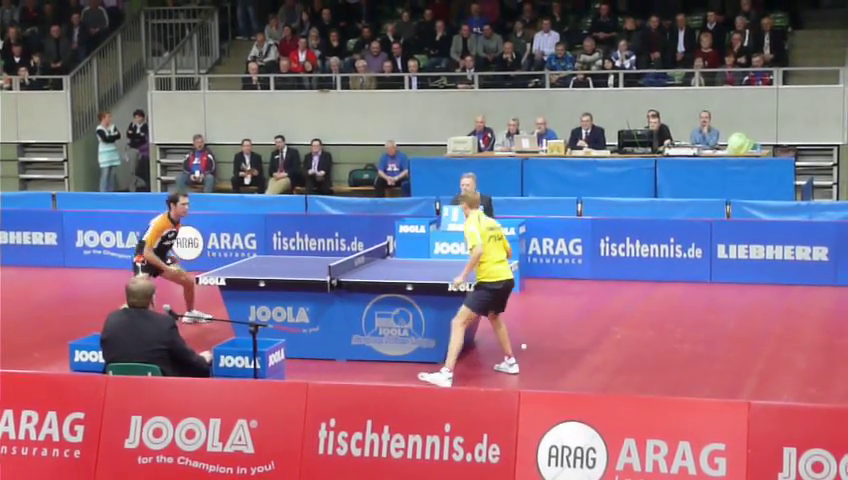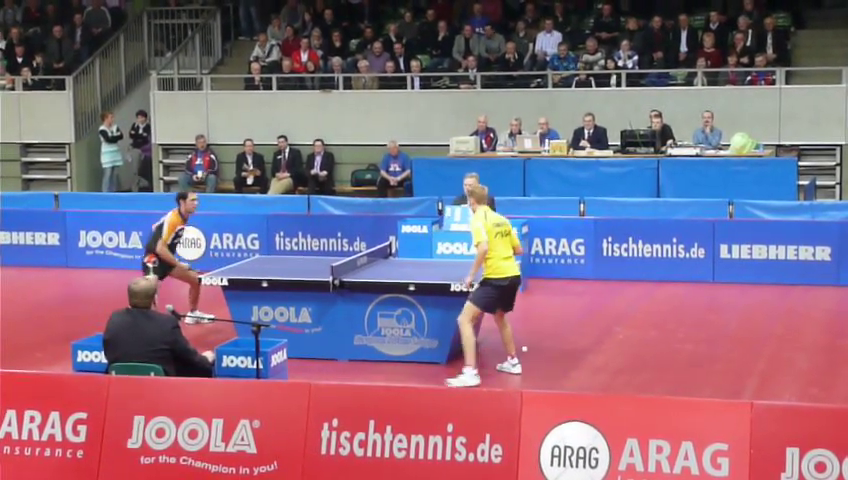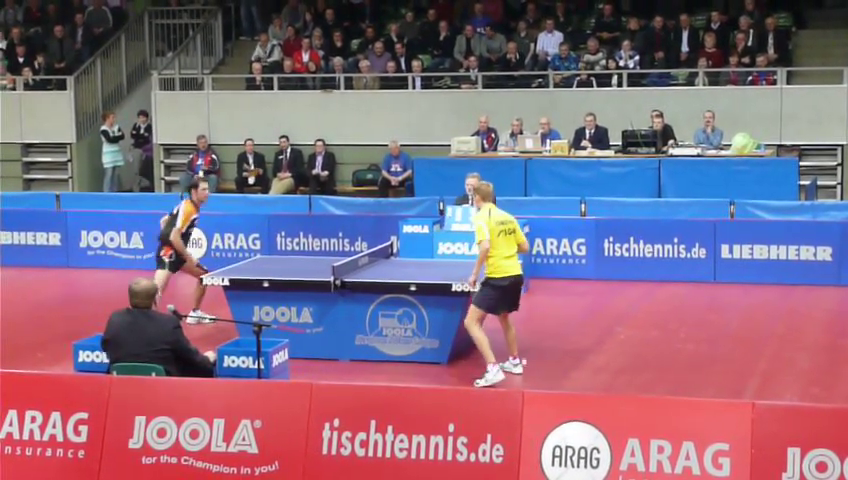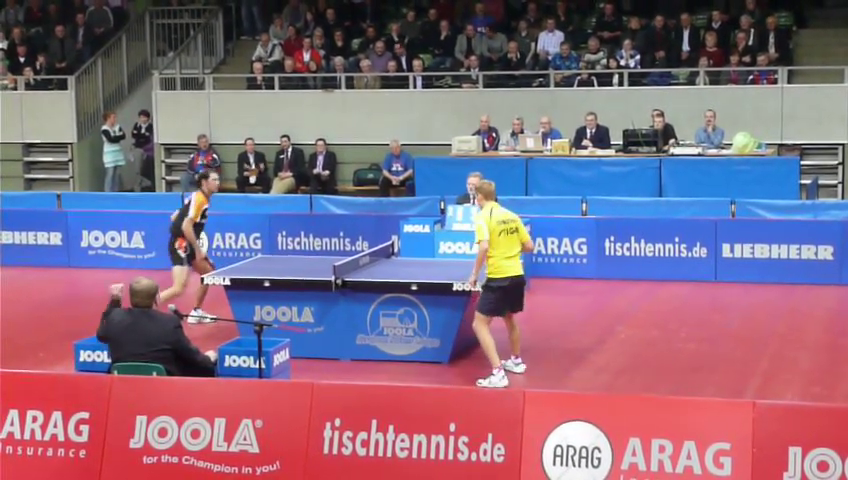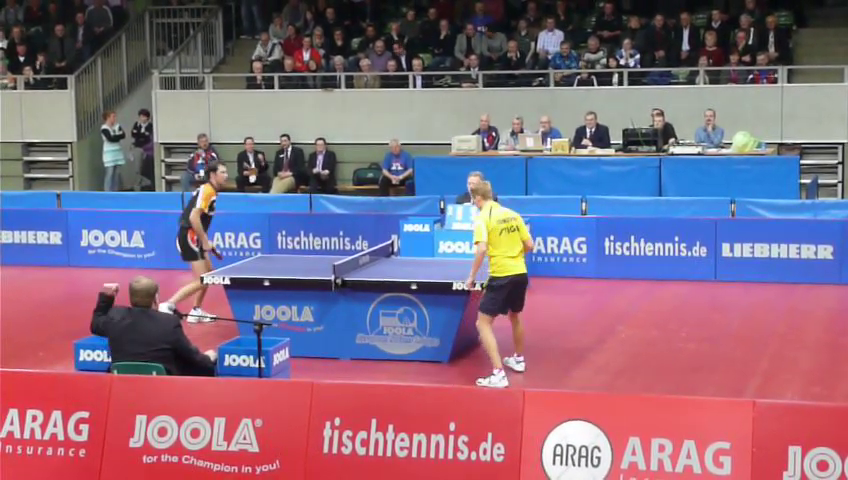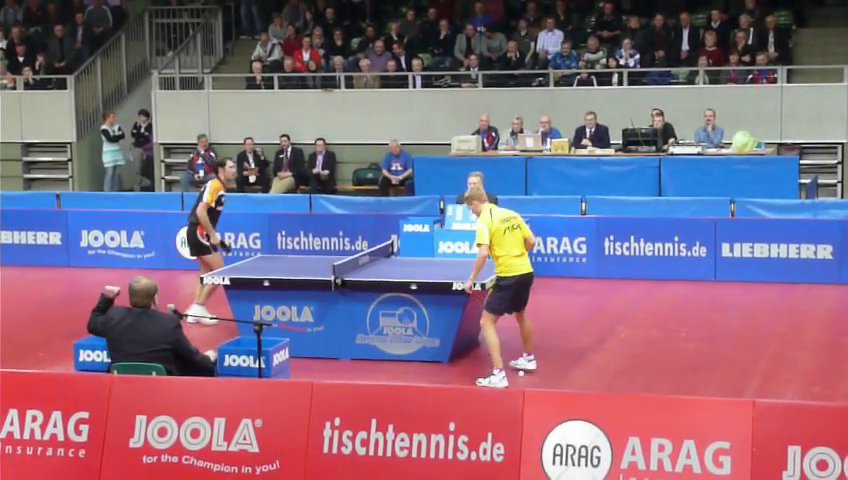
dt=0.1s
person 1, frame 1
left shoulder: (472, 223)
right shoulder: (493, 223)
left elbow: (478, 251)
right elbow: (509, 252)
left wrist: (463, 276)
left hip: (490, 282)
right hip: (507, 279)
left knee: (458, 324)
right knee: (495, 317)
left ankle: (446, 374)
right ankle: (510, 362)
person 1, frame 2
left shoulder: (478, 219)
right shoulder: (502, 219)
left elbow: (483, 247)
right elbow: (518, 250)
left wrist: (471, 274)
left hip: (495, 278)
right hip: (512, 276)
left knee: (464, 320)
right knee: (500, 318)
left ankle: (470, 372)
right ankle: (512, 362)
person 1, frame 3
left shoulder: (481, 217)
right shoulder: (508, 217)
left elbow: (485, 247)
right elbow: (525, 247)
left wrist: (474, 274)
left hip: (497, 278)
right hip: (515, 275)
left knee: (471, 322)
right knee: (504, 318)
left ankle: (493, 369)
right ankle: (515, 362)
person 1, frame 4
left shoulder: (483, 217)
right shoulder: (513, 216)
left elbow: (484, 247)
right elbow: (529, 247)
left wrist: (474, 275)
left hip: (498, 278)
right hip: (517, 275)
left knee: (480, 325)
right knee: (509, 318)
left ankle: (498, 374)
right ankle: (516, 362)
person 1, frame 5
left shoulder: (482, 217)
right shoulder: (513, 215)
left elbow: (482, 249)
right elbow: (530, 246)
left wrist: (471, 276)
left hip: (501, 277)
right hip: (520, 274)
left knee: (483, 324)
right knee: (514, 317)
left ankle: (498, 375)
right ankle: (518, 359)
person 1, frame 6
left shoulder: (484, 220)
right shoulder: (512, 215)
left elbow: (483, 254)
right elbow: (531, 241)
left wrist: (471, 280)
left hip: (508, 277)
right hip: (527, 272)
left knee: (487, 323)
right knee: (520, 315)
left ankle: (499, 375)
right ankle: (528, 358)
person 2, frame 1
left shoulder: (177, 221)
right shoulder: (159, 223)
right elbow: (147, 253)
left wrist: (169, 256)
right wrist: (167, 269)
left hip: (161, 258)
right hip: (144, 259)
left knee: (189, 282)
left ankle: (191, 313)
person 2, frame 2
left shoulder: (182, 217)
right shoulder: (173, 220)
left elbow: (156, 227)
right elbow: (160, 249)
right wrist: (178, 264)
left hip: (167, 259)
right hip: (153, 259)
left knee: (195, 280)
left ankle: (193, 313)
person 2, frame 3
left shoulder: (191, 207)
right shoulder: (187, 208)
left elbow: (164, 221)
right elbow: (174, 237)
right wrist: (189, 258)
left hip: (176, 251)
right hip: (168, 252)
left knee: (204, 276)
right knee: (157, 291)
left ankle: (195, 313)
person 2, frame 4
left shoulder: (201, 198)
right shoulder: (199, 199)
left elbow: (175, 217)
right elbow: (186, 226)
right wrist: (198, 250)
left hip: (185, 244)
right hip: (181, 244)
left knee: (209, 274)
right knee: (179, 288)
left ankle: (196, 311)
person 2, frame 5
left shoulder: (209, 191)
right shoulder: (207, 191)
left elbow: (193, 215)
right elbow: (194, 217)
right wrist: (205, 241)
left hip: (192, 238)
right hip: (190, 237)
left knee: (209, 274)
right knee: (201, 281)
left ankle: (196, 311)
right ankle: (167, 306)
person 2, frame 6
left shoulder: (220, 187)
right shoulder: (214, 185)
right elbow: (200, 211)
left wrist: (212, 233)
right wrist: (213, 234)
left hip: (199, 234)
right hip: (200, 233)
left knee: (208, 274)
left ankle: (196, 311)
right ankle: (198, 306)
person 3, frame 1
left shoulder: (113, 319)
right shoulder: (165, 323)
left elbow: (107, 355)
right elbow: (186, 357)
right wrist: (204, 360)
right knee: (203, 368)
person 3, frame 2
left shoulder: (115, 319)
right shoulder: (167, 323)
left elbow: (108, 353)
right elbow: (188, 356)
right wrist: (206, 360)
right knee: (206, 368)
person 3, frame 3
left shoulder: (116, 319)
right shoulder: (168, 323)
left elbow: (106, 347)
right elbow: (190, 356)
right wrist: (207, 360)
right knee: (207, 368)
person 3, frame 4
left shoulder: (116, 318)
right shoulder: (169, 322)
left elbow: (102, 335)
right elbow: (190, 356)
left wrist: (114, 301)
right wrist: (208, 359)
right knee: (207, 368)
person 3, frame 5
left shoulder: (115, 317)
right shoulder: (169, 322)
left elbow: (96, 326)
right elbow: (190, 355)
left wrist: (106, 296)
right wrist: (208, 359)
right knee: (208, 367)
person 3, frame 6
left shoulder: (114, 316)
right shoulder: (169, 322)
left elbow: (93, 326)
right elbow: (190, 356)
left wrist: (106, 298)
right wrist: (208, 359)
right knee: (207, 368)
